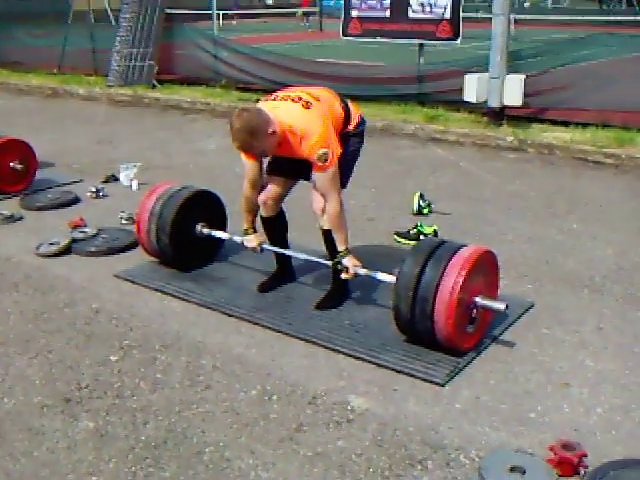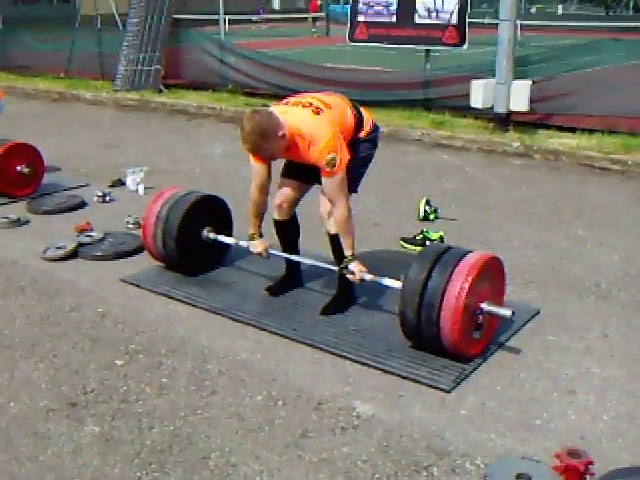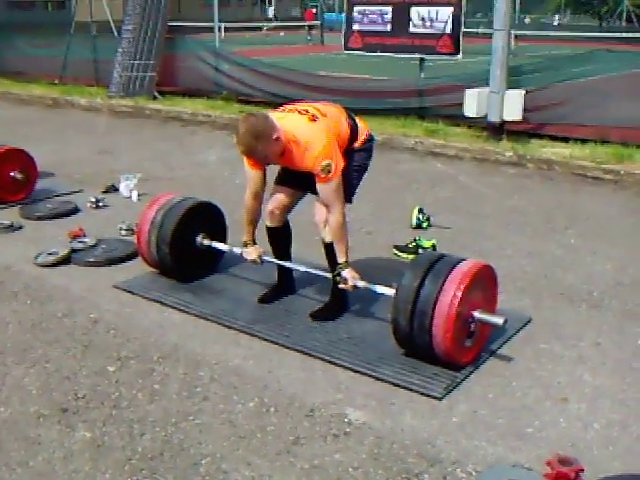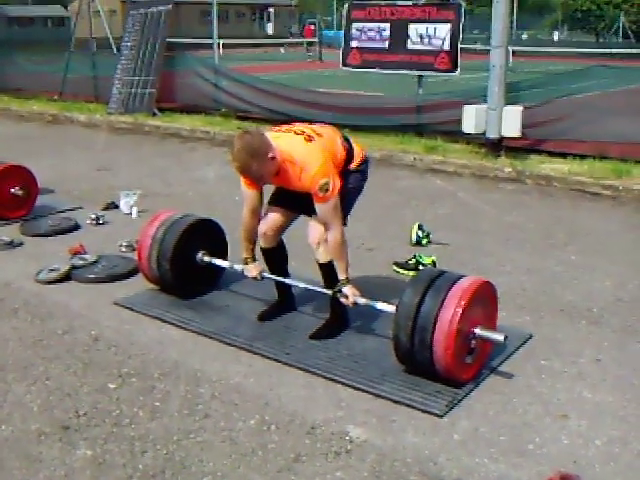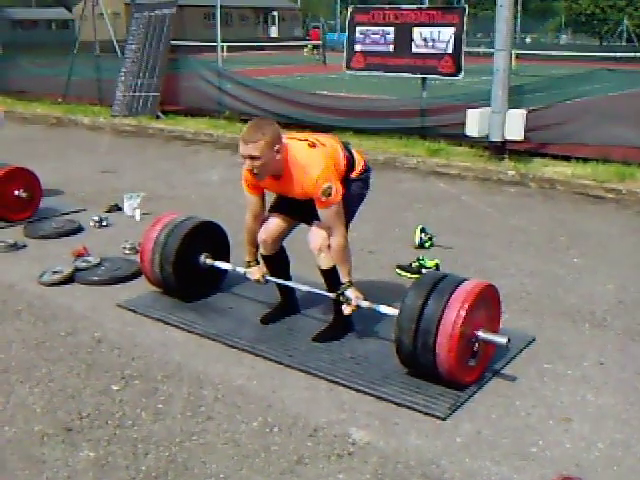
dt=0.3s
person 1, frame 1
left shoulder: (312, 134)
right shoulder: (253, 128)
left elbow: (332, 200)
right elbow: (251, 185)
left wrist: (344, 253)
right wrist: (249, 230)
left hip: (344, 129)
left knee: (321, 205)
right knee: (267, 199)
left ankle: (340, 282)
right ankle: (284, 269)
person 1, frame 2
left shoulder: (320, 139)
right shoulder: (263, 133)
left elbow: (340, 205)
right elbow: (259, 189)
left wrist: (351, 258)
right wrist: (255, 235)
left hip: (357, 135)
left knee: (328, 209)
right knee: (282, 202)
left ankle: (346, 288)
right ankle: (293, 273)
person 1, frame 3
left shoulder: (316, 146)
right shoulder: (258, 139)
left elbow: (335, 210)
right elbow: (253, 194)
left wrist: (344, 264)
right wrist: (249, 242)
left hip: (352, 145)
left knee: (323, 217)
right knee: (274, 209)
left ankle: (339, 295)
right ankle: (285, 281)
person 1, frame 4
left shoulder: (311, 166)
right shoulder: (252, 161)
left elbow: (334, 229)
right elbow: (251, 213)
left wrist: (344, 282)
right wrist: (249, 259)
left hip: (347, 168)
left knee: (317, 237)
right knee: (267, 230)
left ankle: (338, 313)
right ankle: (285, 298)
person 1, frame 5
left shoulder: (314, 170)
right shoulder: (252, 168)
left elbow: (337, 233)
right elbow: (254, 216)
left wrist: (347, 285)
right wrist: (252, 262)
left hip: (350, 177)
left knee: (318, 242)
right knee: (267, 237)
left ankle: (342, 316)
right ankle: (288, 301)
